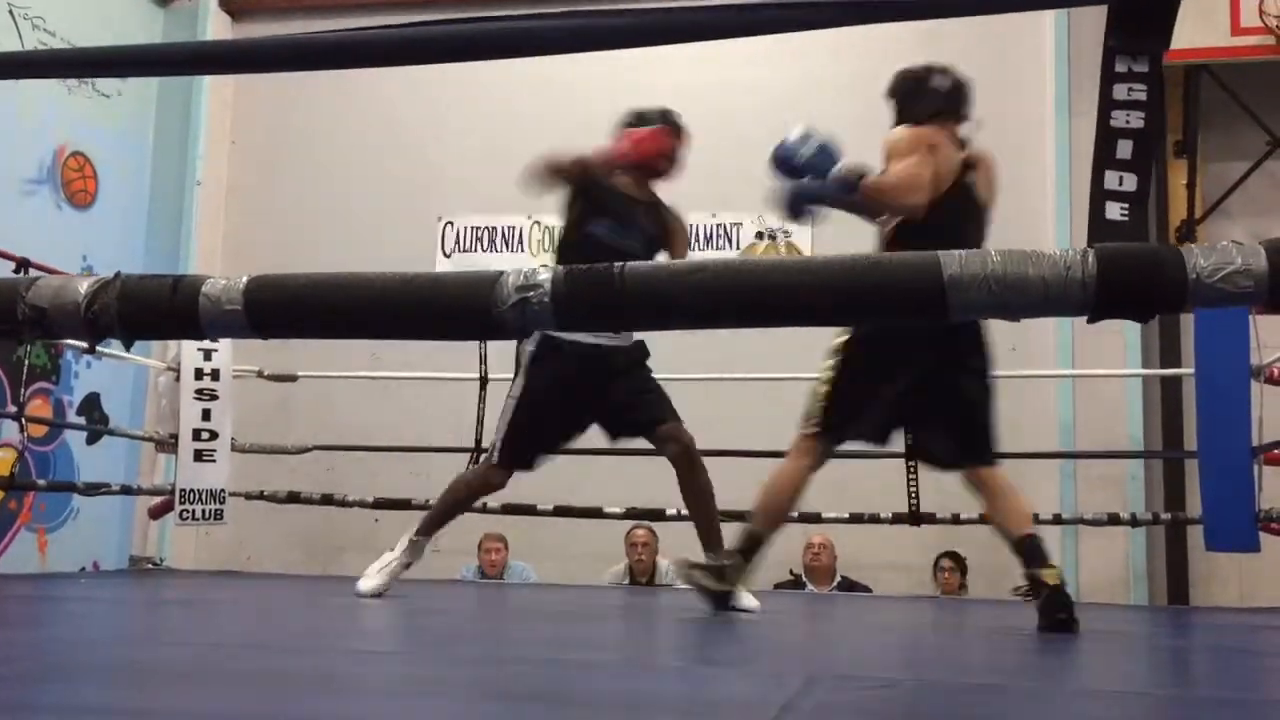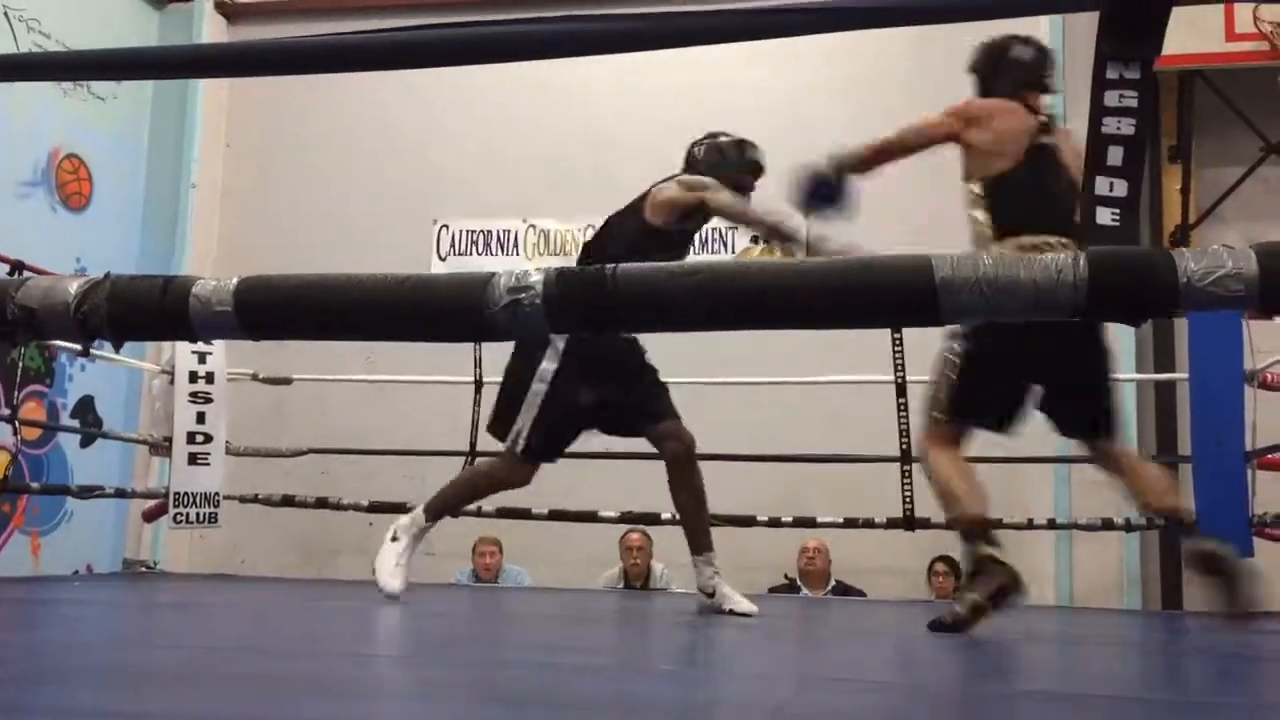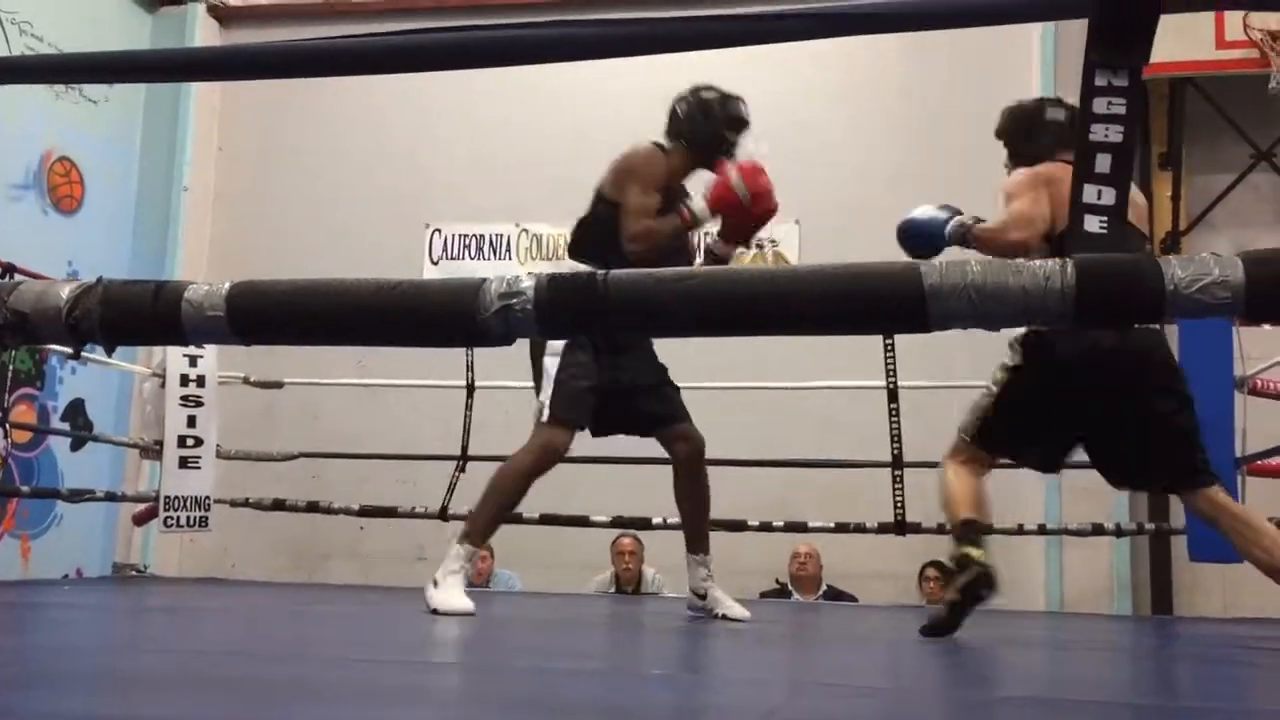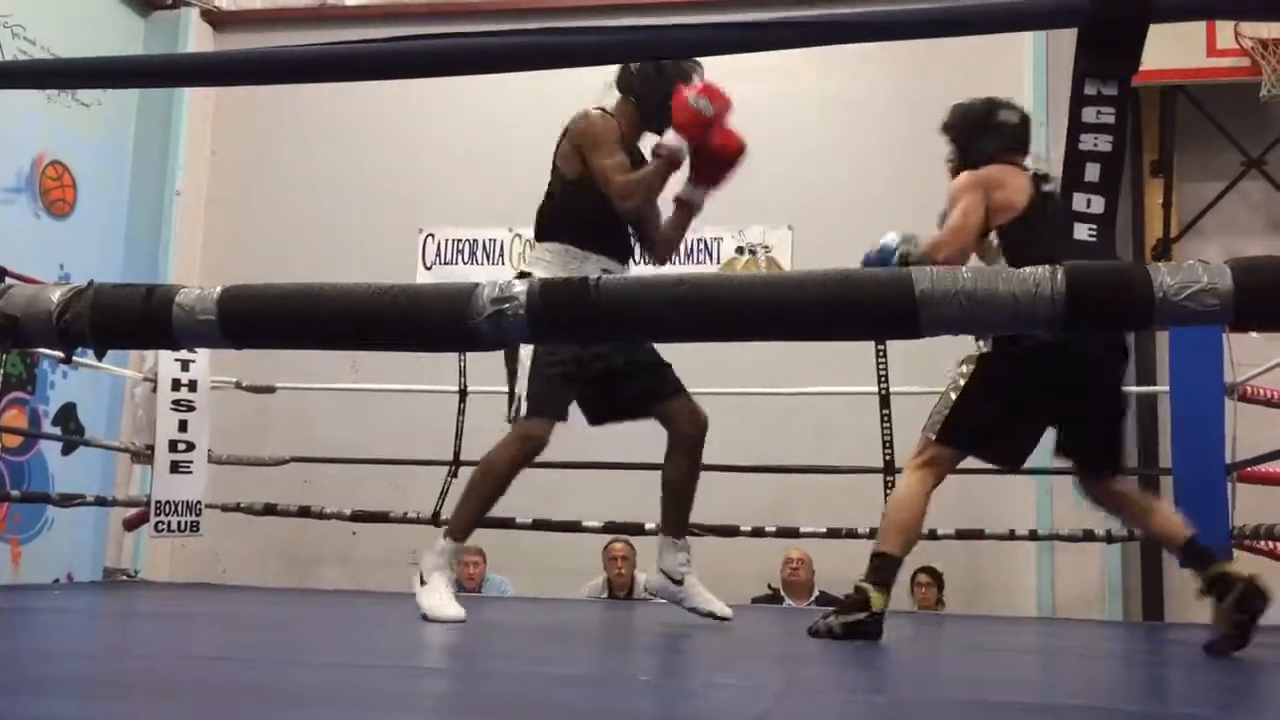
dt=0.2s
person 1, frame 1
left shoulder: (913, 138)
right shoulder: (980, 166)
left elbow: (907, 195)
left wrist: (838, 177)
right wrist: (836, 179)
left hip: (895, 316)
right hip: (957, 325)
left knee: (810, 448)
right knee: (980, 469)
left ankle: (733, 566)
right ankle: (1047, 583)
person 1, frame 2
left shoulder: (986, 113)
right shoulder: (1067, 141)
left elbow: (896, 144)
left wrist: (837, 168)
left knee: (941, 440)
right knee: (1108, 447)
left ankle: (988, 565)
right ankle: (1197, 547)
person 1, frame 3
left shoulder: (1033, 179)
right shoulder: (1131, 194)
left elbow: (1017, 237)
left wrist: (954, 228)
left hip: (1067, 345)
right hip: (1142, 350)
left knee: (962, 461)
right knee: (1205, 495)
left ankle: (971, 565)
person 1, frame 4
left shoulder: (976, 181)
right shoulder: (1058, 189)
left elbow: (948, 253)
left wrist: (904, 253)
left hip: (1032, 336)
right hip: (1098, 337)
left knee: (926, 464)
right knee: (1106, 485)
left ankle: (869, 602)
right ankle: (1228, 583)
person 2, frame 1
left shoulder: (665, 219)
right shoulder: (599, 182)
right elbow: (547, 171)
right wrist: (610, 160)
left hip: (617, 353)
right hip: (558, 346)
left knee: (681, 447)
right knee: (496, 472)
right ankle: (406, 552)
person 2, frame 2
left shoulder: (673, 219)
right shoulder: (687, 192)
right elbow: (754, 219)
left hip: (610, 344)
right hip: (571, 337)
left knee: (680, 445)
right knee: (516, 469)
left ankle: (709, 580)
right ankle: (409, 530)
person 2, frame 3
left shoulder: (680, 197)
right shoulder: (643, 162)
right elbow: (635, 244)
left wrist: (724, 246)
right wrist: (705, 209)
left hip: (625, 330)
left knee: (689, 445)
right knee: (551, 442)
left ankle: (702, 584)
right ankle: (451, 567)
person 2, frame 4
left shoulder: (638, 155)
right shoulder: (592, 126)
left elbow: (658, 251)
right elbow: (627, 200)
left wrist: (696, 189)
right wrist: (678, 142)
left knee: (690, 423)
right knee: (530, 434)
left ankle: (673, 569)
right ankle: (436, 568)
